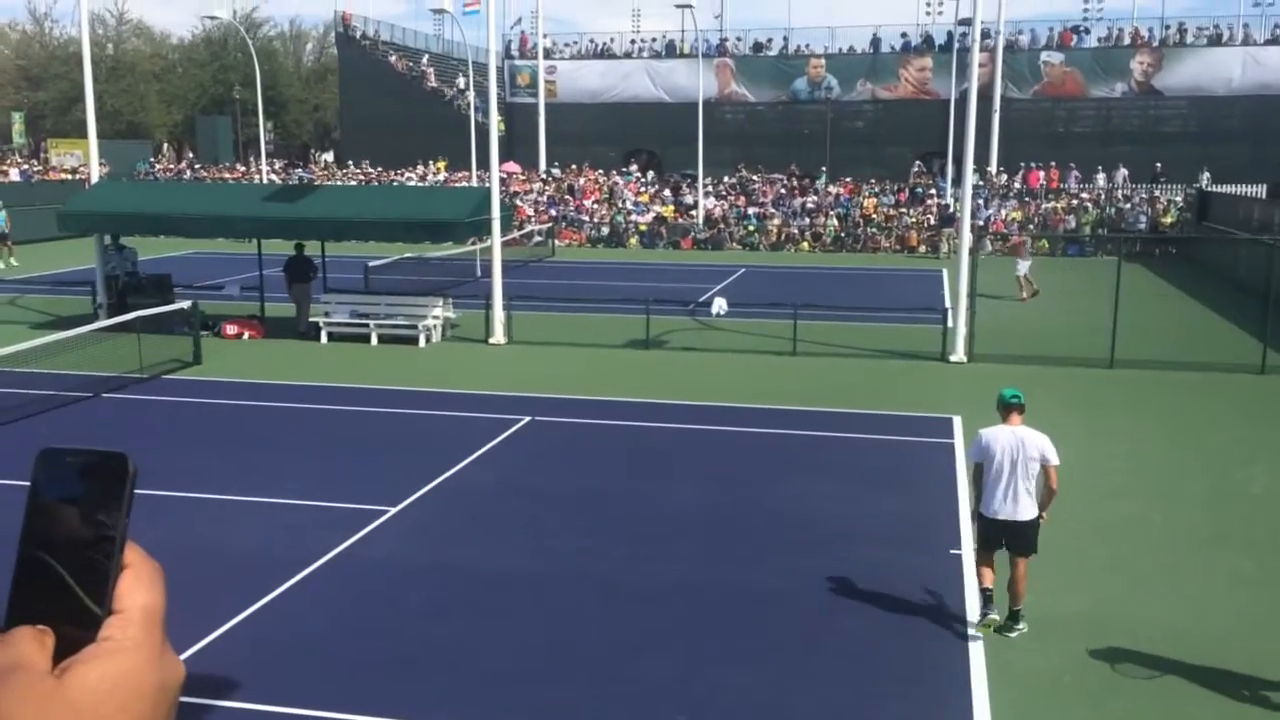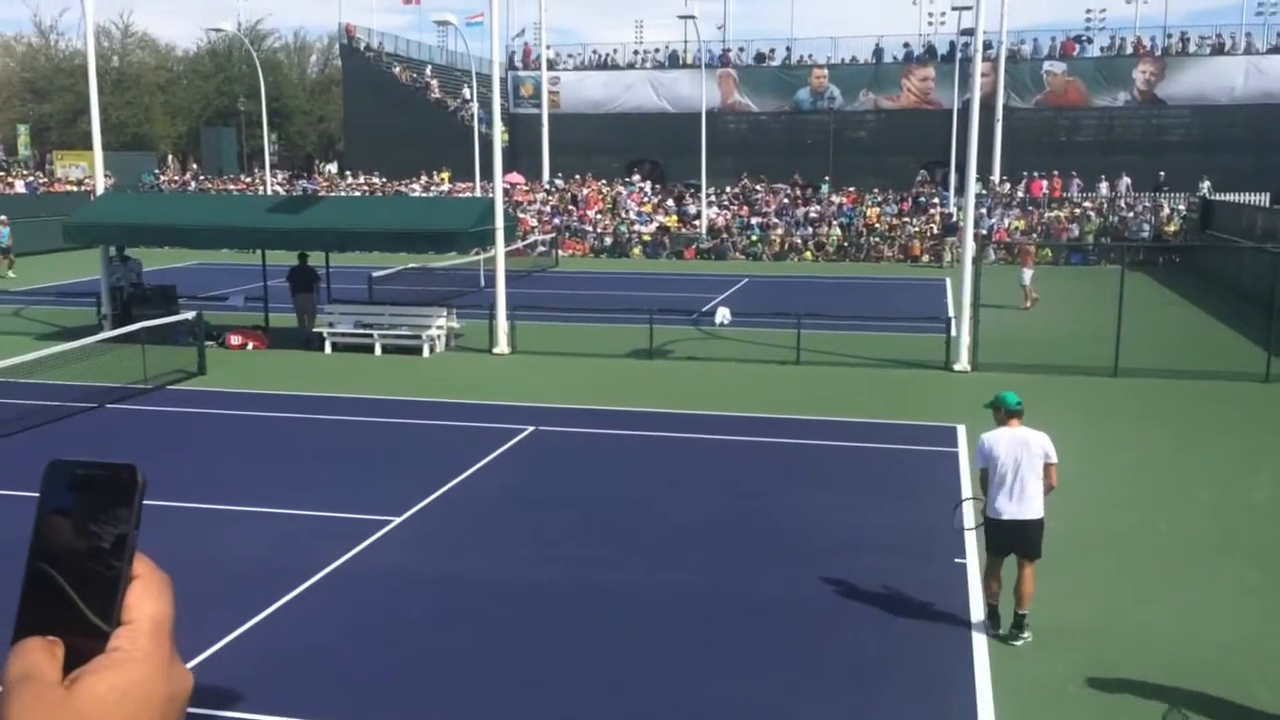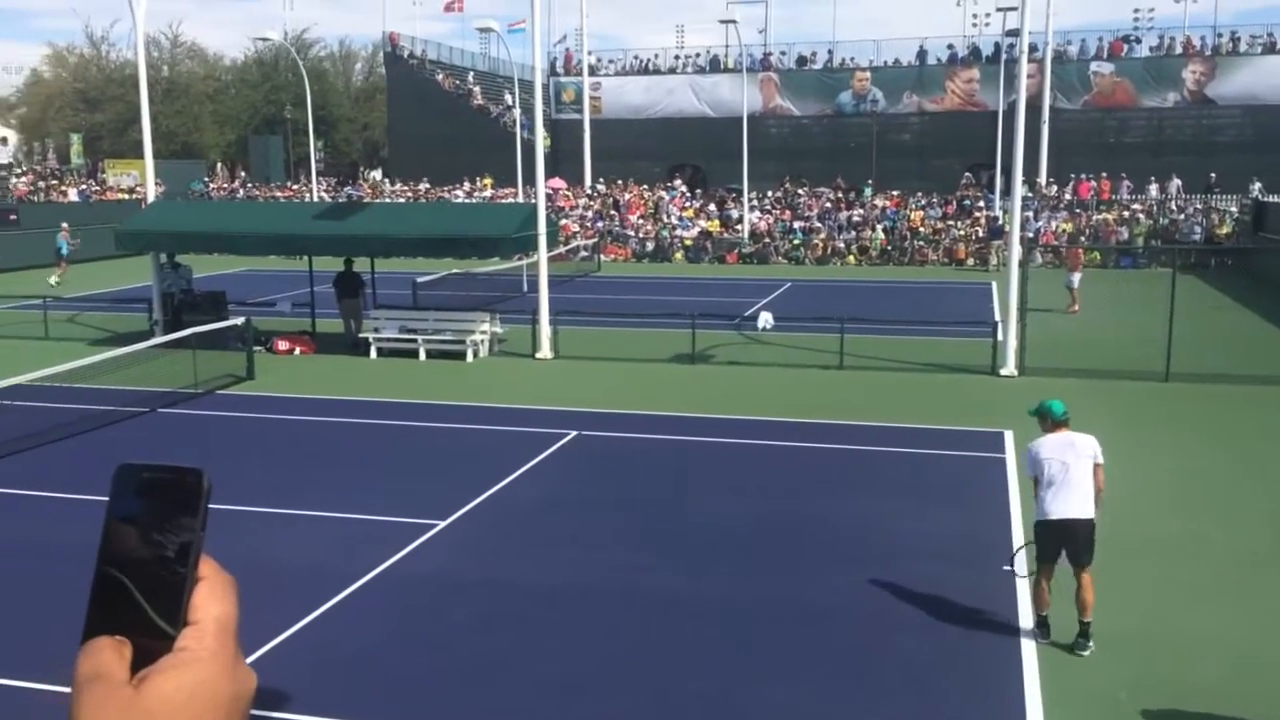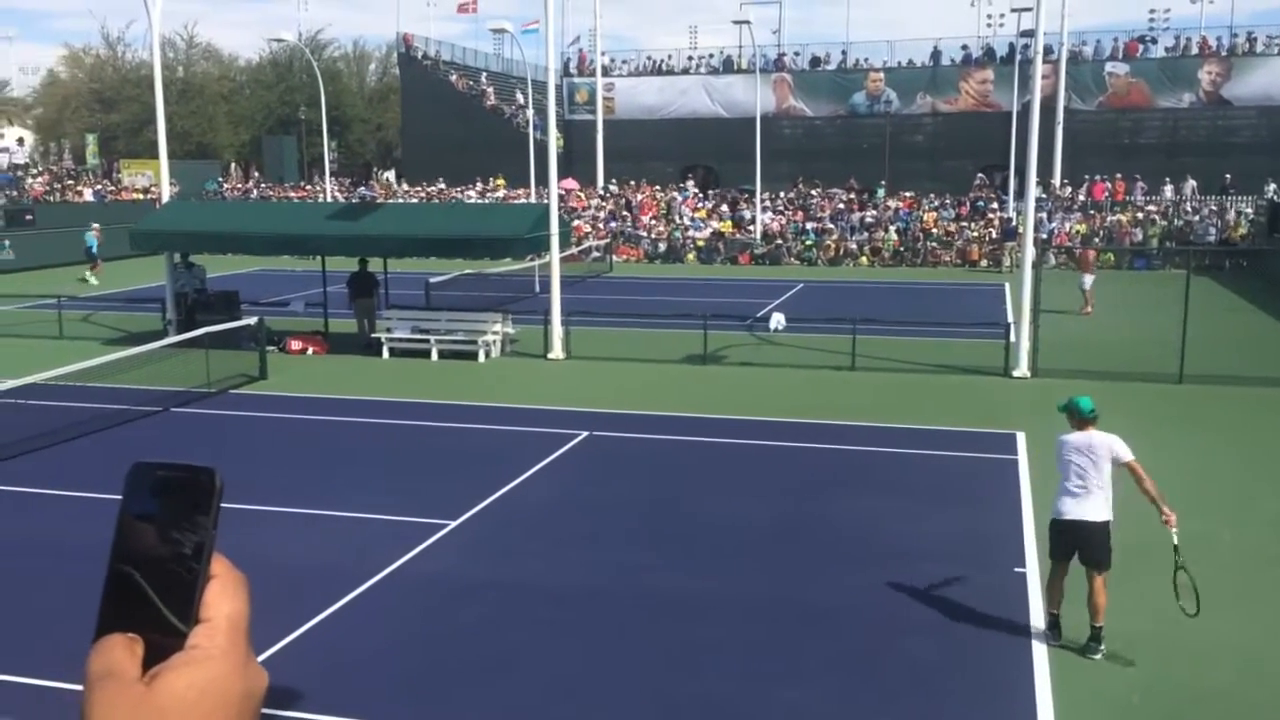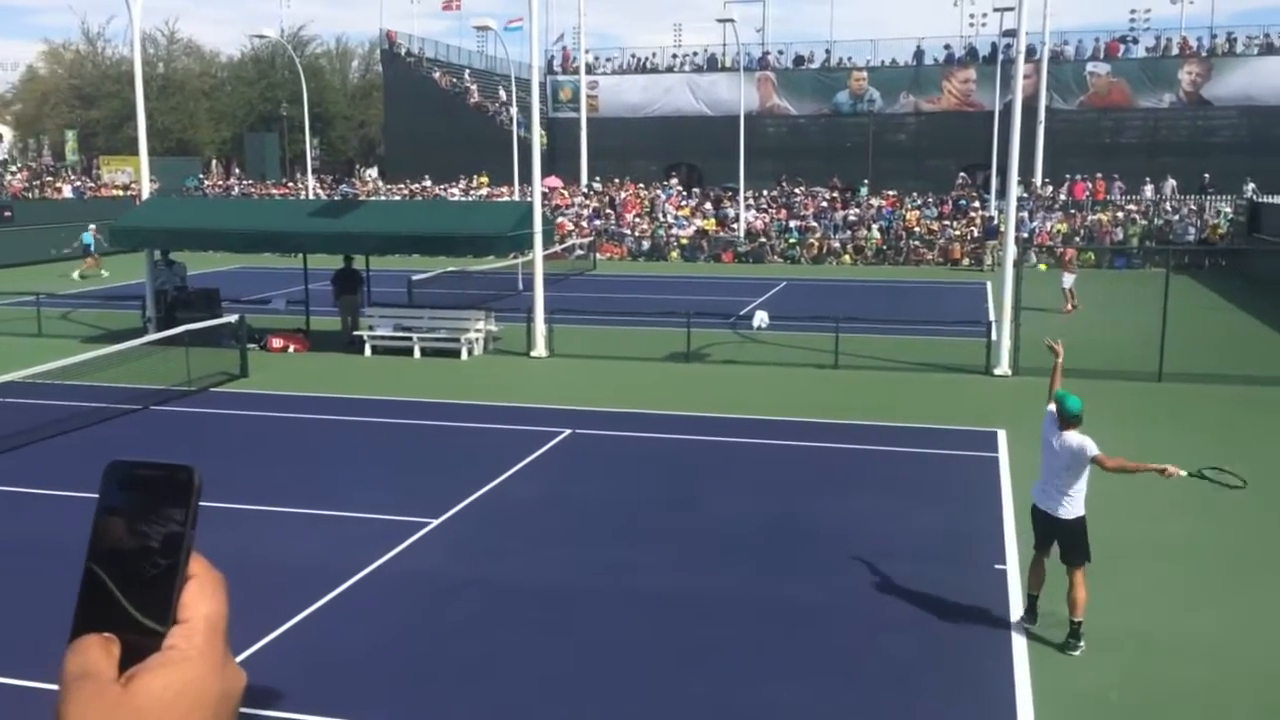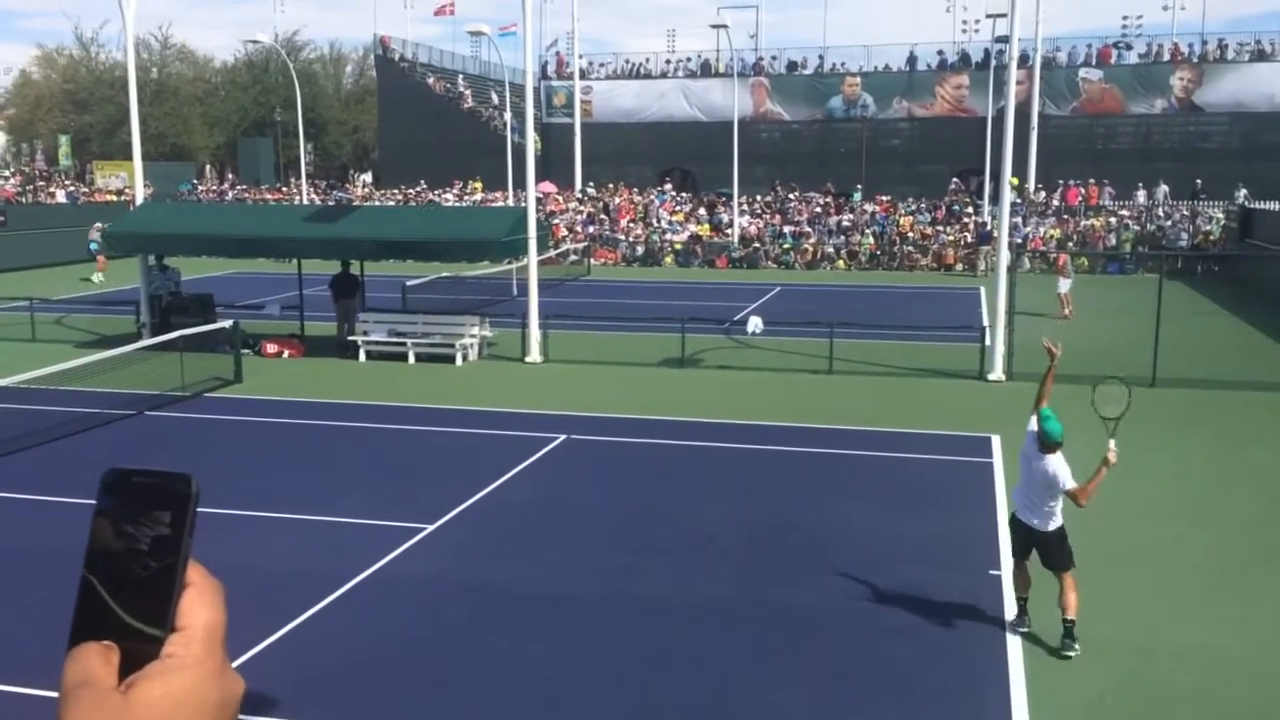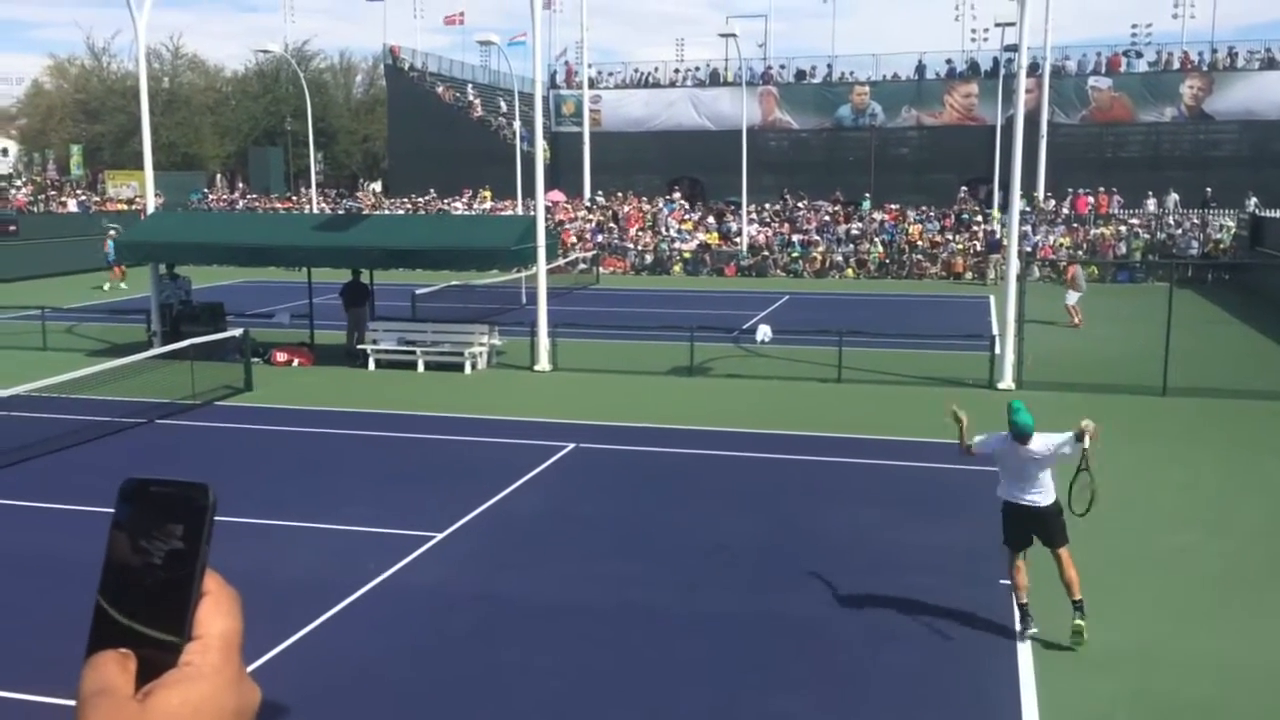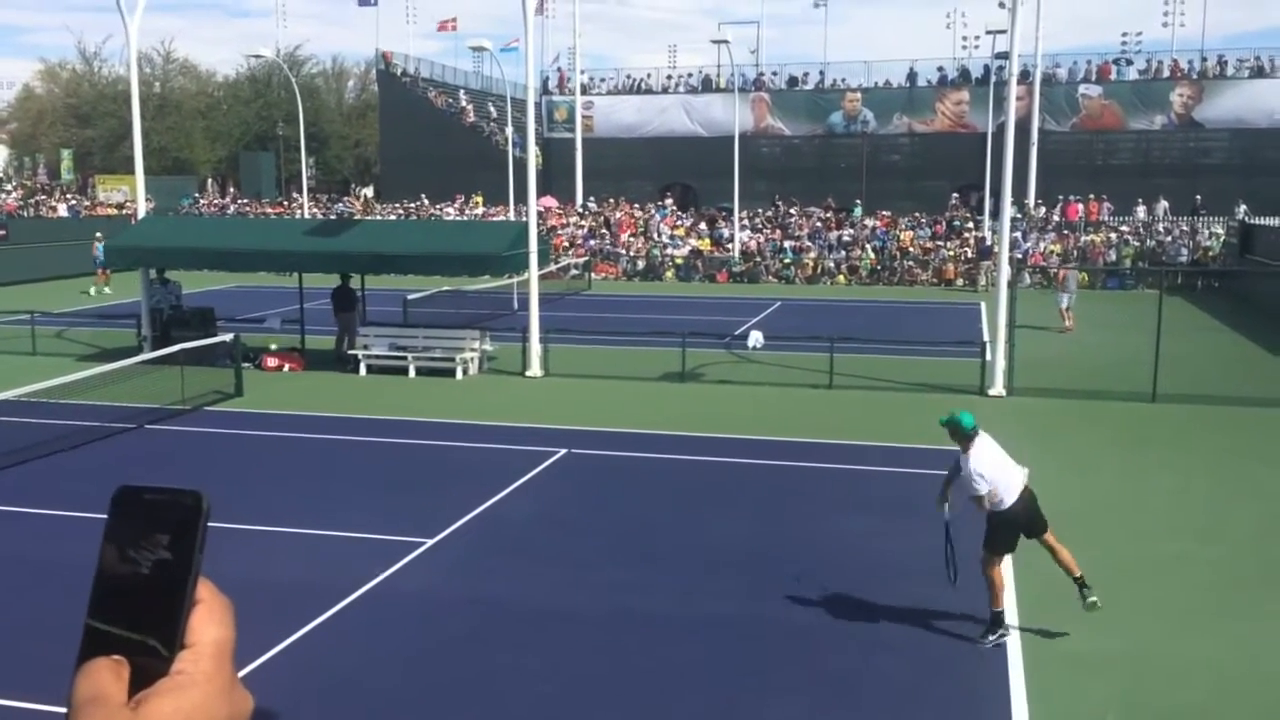
dt=0.3s
person 1, frame 1
left shoulder: (985, 436)
right shoulder: (1040, 440)
left elbow: (977, 478)
right elbow: (1052, 486)
left wrist: (979, 504)
right wrist: (1042, 509)
left hip: (990, 512)
right hip: (1025, 515)
left knee: (985, 559)
right knee: (1019, 565)
left ankle: (988, 606)
right ankle: (1013, 620)
person 1, frame 2
left shoulder: (987, 440)
right shoulder: (1042, 439)
left elbow: (984, 481)
right elbow: (1052, 483)
left hip: (998, 514)
right hip: (1031, 516)
left knee: (994, 564)
right knee: (1026, 569)
left ankle: (993, 619)
right ankle: (1018, 627)
person 1, frame 3
left shoulder: (1035, 448)
right shoulder: (1089, 442)
right elbow: (1099, 486)
left hip: (1048, 518)
right hip: (1082, 518)
left knee: (1044, 573)
right knee: (1083, 575)
left ankle: (1042, 627)
right ankle: (1084, 636)
person 1, frame 4
left shoulder: (1064, 442)
right shoulder: (1110, 443)
right elbow: (1140, 477)
right wrist: (1162, 508)
left hip: (1062, 518)
right hip: (1094, 521)
left knee: (1057, 572)
right knee: (1096, 579)
left ankle: (1053, 628)
right ankle: (1095, 640)
person 1, frame 5
left shoulder: (1049, 424)
right shoulder: (1080, 444)
left elbow: (1052, 395)
right elbow: (1109, 464)
left wrist: (1058, 361)
right wrist: (1157, 468)
left hip: (1041, 508)
right hip: (1069, 518)
left knee: (1039, 557)
right knee: (1076, 574)
left ankle: (1030, 612)
right ankle: (1075, 636)
person 1, frame 6
left shoulder: (1030, 441)
right shoulder: (1058, 468)
left elbow: (1040, 402)
right elbow: (1080, 499)
left wrist: (1052, 365)
right wrist: (1103, 467)
left hip: (1020, 520)
right hip: (1048, 529)
left knee: (1020, 563)
right knee: (1066, 579)
left ankle: (1022, 616)
right ankle: (1069, 636)
person 1, frame 7
left shoulder: (997, 444)
right shoulder: (1046, 444)
left elbow: (966, 449)
right elbow: (1081, 436)
left wrist: (961, 426)
right wrist: (1086, 429)
left hip: (1014, 507)
right hip: (1045, 507)
left knee: (1016, 560)
right knee: (1063, 556)
left ankle: (1025, 618)
right ankle: (1078, 613)
person 1, frame 8
left shoulder: (972, 466)
right shoulder: (978, 437)
left elbow: (987, 505)
right elbow: (959, 466)
left wrist: (976, 501)
right wrist: (946, 486)
left hip: (1007, 511)
right hip: (1024, 495)
left knee: (990, 564)
right knee: (1048, 541)
left ankle: (997, 625)
right ankle: (1085, 590)
